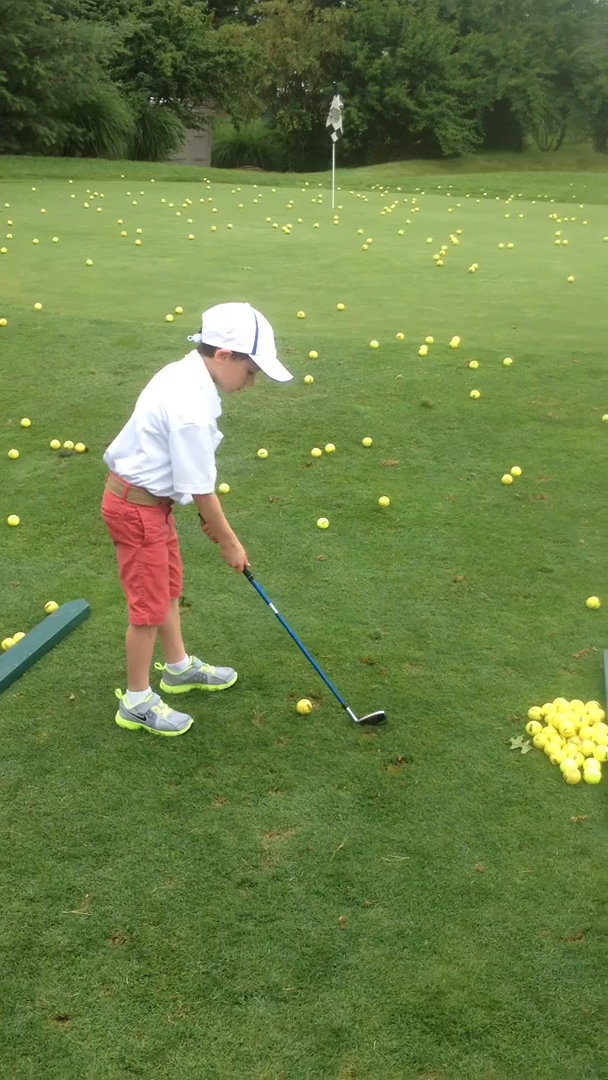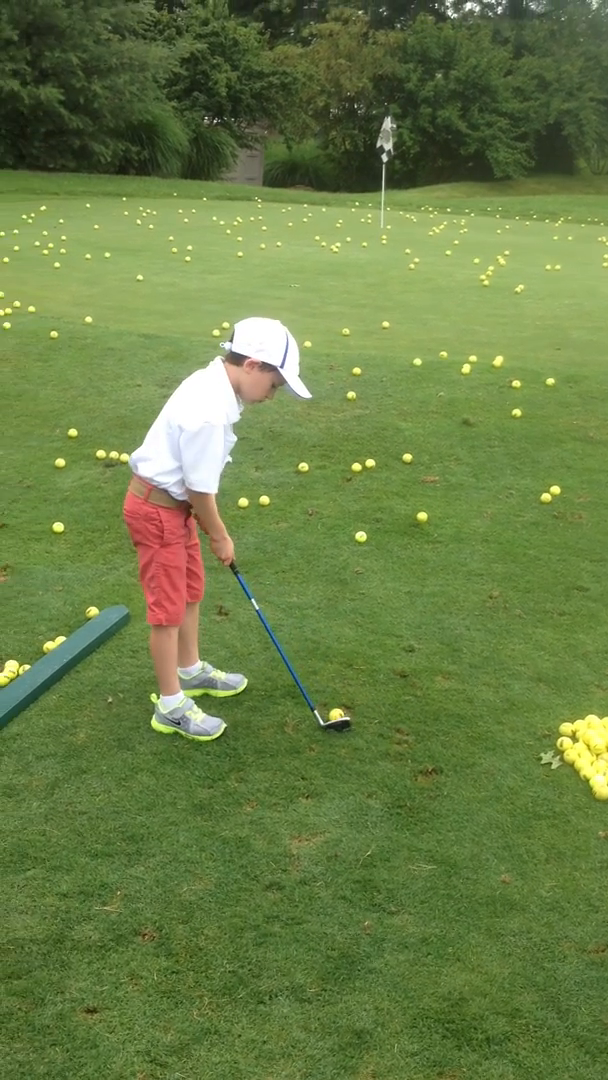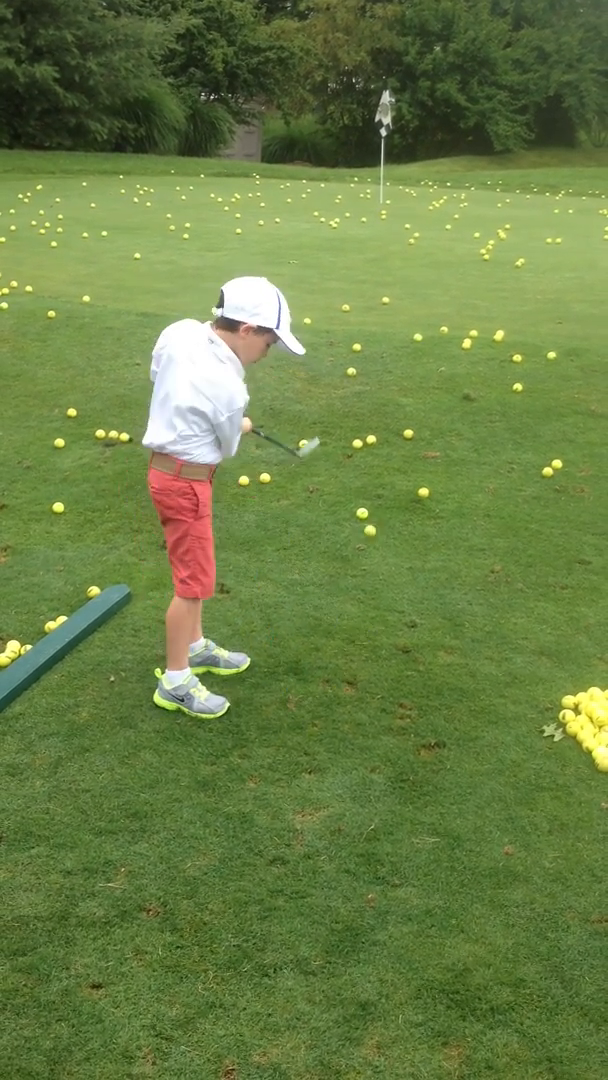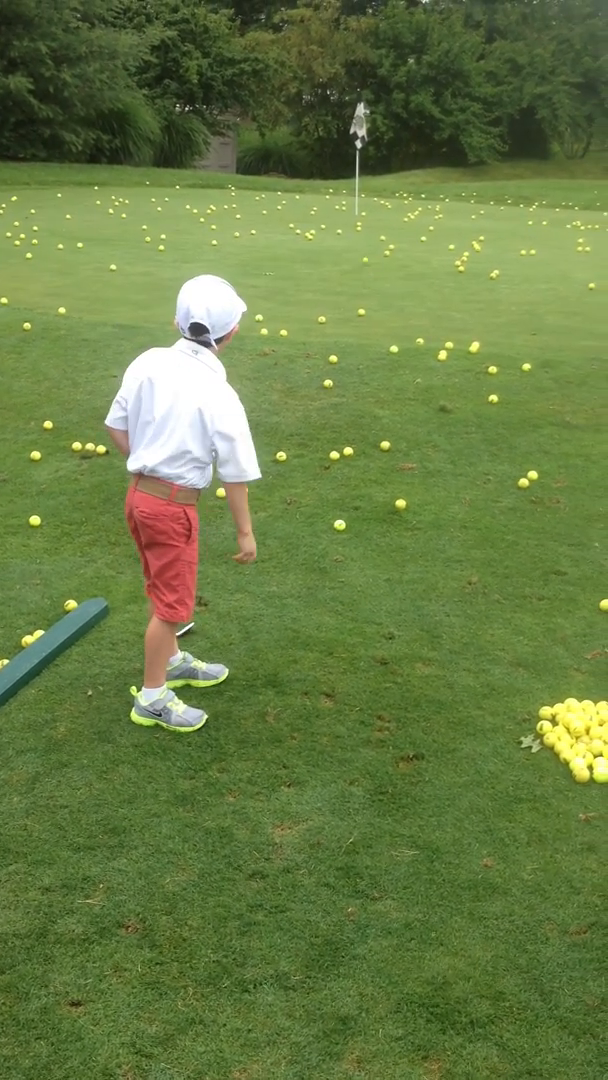
dt=1s
person 1, frame 1
left shoulder: (184, 373)
right shoulder: (191, 409)
right elbow: (201, 489)
left wrist: (211, 514)
right wrist: (230, 543)
left hip: (148, 497)
right hip: (135, 507)
left knee: (168, 588)
right knee: (149, 604)
left ankle: (179, 668)
right ankle: (136, 702)
person 1, frame 2
left shoulder: (212, 383)
right shoulder: (209, 412)
right elbow: (199, 488)
left wrist: (210, 516)
right wrist: (220, 537)
left hip: (174, 501)
right hip: (155, 508)
left knee: (190, 592)
right knee: (168, 606)
left ankle: (190, 671)
right ankle: (170, 705)
person 1, frame 3
left shoulder: (180, 333)
right shoulder: (226, 389)
left elbow: (158, 375)
right elbow: (226, 445)
right wrist: (241, 428)
left hip: (171, 469)
right hip: (185, 481)
left knee: (194, 566)
right knee: (194, 578)
left ankle: (194, 647)
right ankle: (175, 681)
person 1, frame 4
left shoulder: (147, 363)
right shoulder: (218, 395)
left elbow: (116, 427)
right elbow: (234, 474)
right wrist: (245, 531)
left hip: (139, 492)
right hip: (172, 504)
left knee: (162, 591)
right knee: (171, 602)
left ankle: (170, 661)
right ankle: (151, 697)
